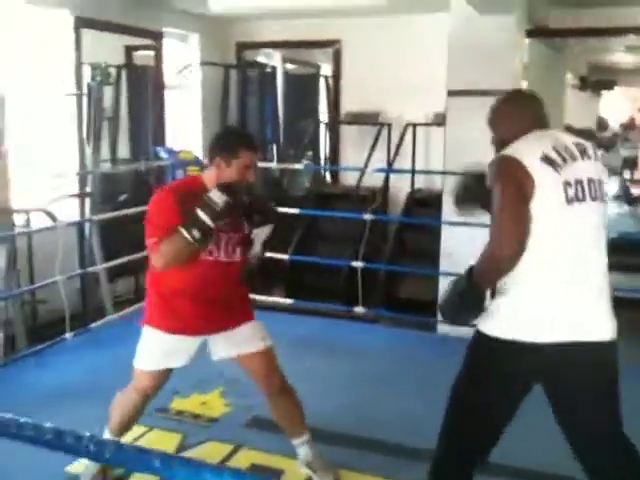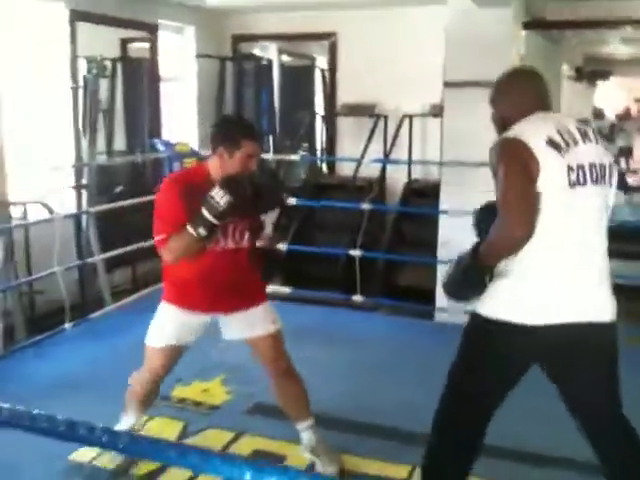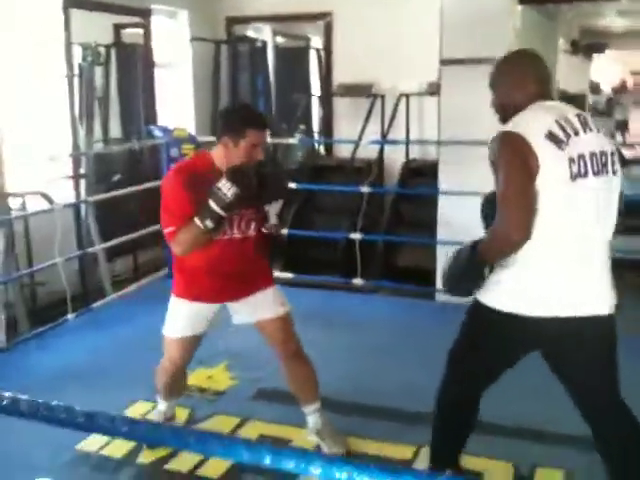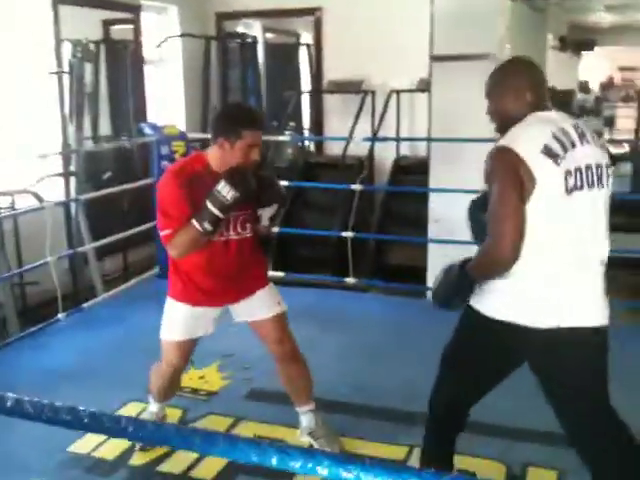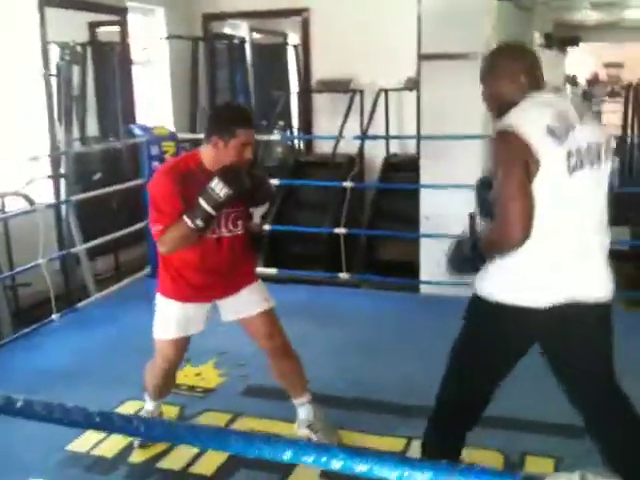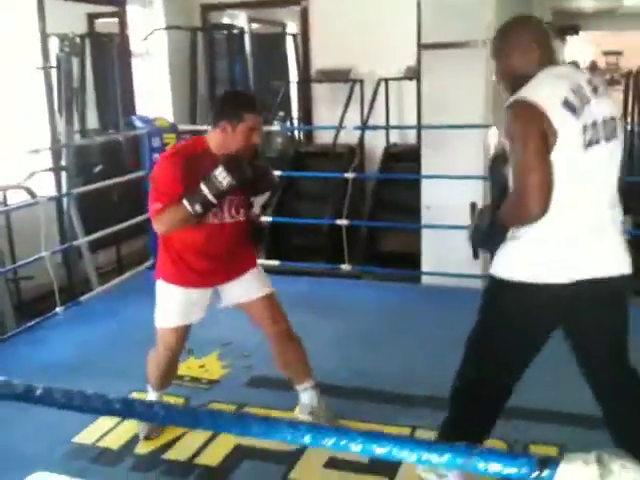
dt=0.1s
person 1, frame 1
left shoulder: (511, 164)
right shoulder: (591, 160)
left elbow: (508, 245)
left wrist: (473, 281)
left hip: (519, 328)
right hip: (589, 327)
left knee: (467, 426)
right knee: (605, 443)
person 1, frame 2
left shoulder: (515, 146)
right shoulder: (595, 145)
left elbow: (518, 224)
left wrist: (477, 259)
left hip: (519, 310)
right hip: (589, 309)
left knee: (462, 410)
person 1, frame 3
left shoulder: (514, 139)
right shoulder: (596, 133)
left elbow: (514, 228)
left wrist: (474, 257)
left hip: (519, 300)
right hip: (589, 298)
left knee: (460, 384)
right knee: (605, 408)
person 1, frame 4
left shoulder: (510, 154)
right shoulder: (591, 142)
left elbow: (504, 250)
left wrist: (465, 272)
left hip: (512, 309)
right hip: (581, 310)
left knee: (453, 390)
right knee: (594, 418)
person 1, frame 5
left shoulder: (511, 136)
right shoulder: (584, 122)
left elbow: (513, 232)
left wrist: (476, 244)
left hip: (518, 291)
right hip: (586, 287)
left knee: (466, 381)
right knee: (601, 395)
person 1, frame 6
left shoulder: (529, 106)
right shoulder: (597, 93)
left elbow: (532, 204)
left wrist: (496, 217)
left hip: (537, 270)
left knee: (486, 370)
person 2, frame 1
left shoulder: (240, 201)
right shoulder: (172, 197)
left elbow: (248, 262)
right elbow: (160, 259)
left wrist: (260, 229)
right wrist: (207, 215)
left hip: (231, 312)
right hip: (171, 317)
left knee: (274, 382)
right knee: (142, 391)
person 2, frame 2
left shoulder: (250, 190)
right shoulder: (177, 187)
right elbow: (171, 253)
left wrist: (268, 215)
right wrist: (212, 212)
left hip: (243, 294)
right hip: (185, 297)
left knee: (280, 365)
right knee: (153, 369)
left ankle: (311, 441)
right ankle: (127, 425)
person 2, frame 3
left shoulder: (254, 175)
right shoulder: (182, 177)
left elbow: (268, 227)
right elbow: (181, 245)
left wrist: (274, 203)
right wrist: (220, 204)
left hip: (252, 280)
right hip: (196, 287)
left knee: (289, 349)
right knee: (174, 359)
left ankle: (317, 424)
right ankle: (162, 411)
person 2, frame 4
left shoulder: (248, 175)
right shoulder: (178, 180)
right elbow: (177, 247)
left wrist: (268, 205)
right wrist: (217, 205)
left hip: (247, 280)
right hip: (192, 288)
left knee: (285, 348)
right knee: (172, 362)
left ankle: (311, 424)
right ankle: (154, 413)
person 2, frame 5
left shoulder: (239, 174)
right shoulder: (171, 177)
right elbow: (166, 243)
left wrist: (259, 205)
right wrist: (210, 203)
left hip: (237, 277)
right hip: (183, 286)
left knee: (276, 344)
right knee: (166, 358)
left ankle: (308, 417)
right ankle: (150, 411)
person 2, frame 6
left shoulder: (241, 161)
right shoulder: (176, 161)
right elbow: (163, 224)
left wrist: (260, 194)
right wrist: (211, 189)
left hip: (237, 264)
right hip: (183, 271)
left knee: (279, 328)
right knee: (168, 346)
left ankle: (310, 402)
right ankle: (154, 402)
